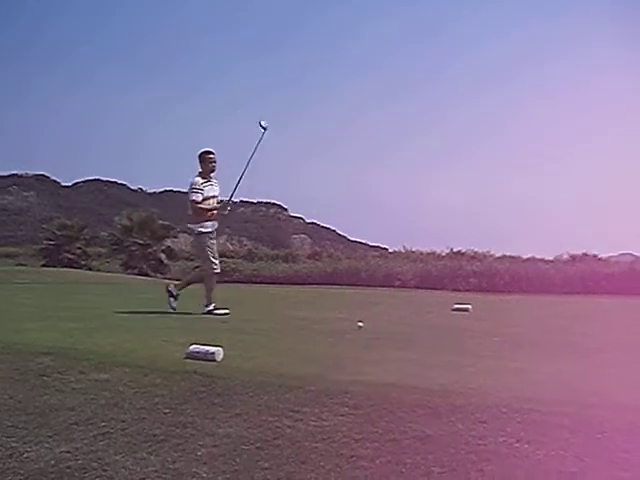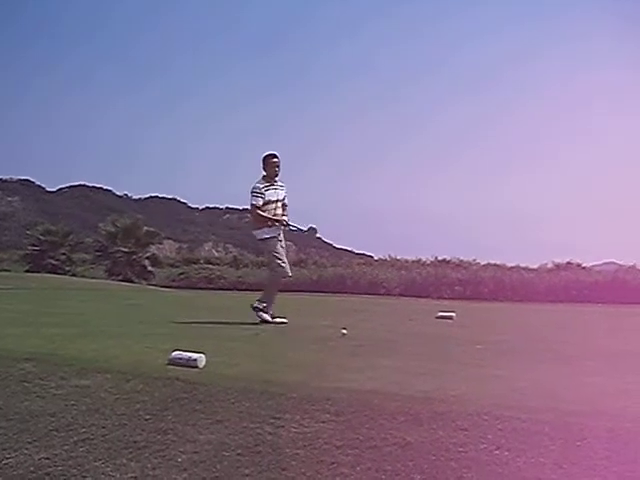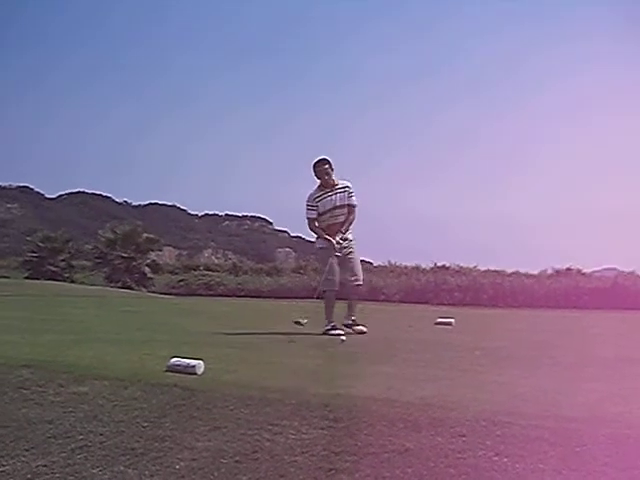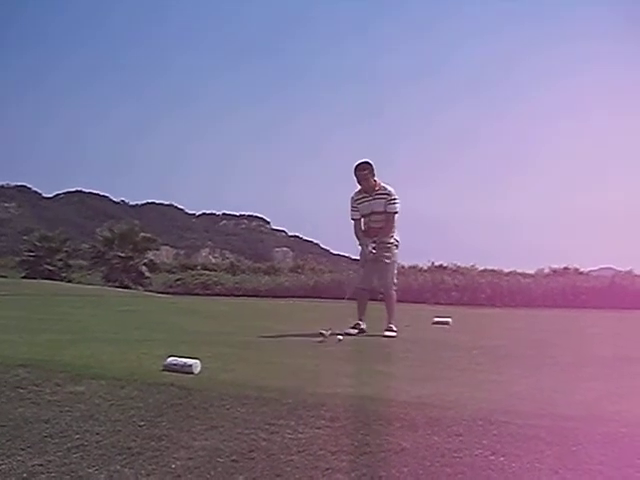
dt=0.7s
person 1, frame 1
left shoulder: (214, 182)
right shoulder: (197, 183)
right elbow: (195, 207)
left wrist: (220, 208)
right wrist: (215, 207)
left hip: (210, 228)
right hip: (201, 229)
left knee: (210, 268)
right knee: (212, 267)
left ankle: (175, 288)
right ankle: (209, 305)
person 1, frame 2
left shoulder: (281, 186)
right shoulder: (259, 187)
right elbow: (254, 212)
left wrist: (283, 218)
right wrist: (275, 219)
left hip: (278, 233)
right hip: (266, 234)
left knee: (276, 273)
right knee: (282, 271)
left ankle: (268, 311)
right ankle: (261, 303)
person 1, frame 3
left shoulder: (346, 188)
right shoulder: (312, 197)
left elbow: (352, 214)
right elbow: (311, 224)
left wrist: (340, 233)
right wrist: (328, 239)
left hip: (345, 240)
right hip: (325, 243)
left knee: (356, 280)
right knee: (330, 284)
left ankle: (350, 318)
right ankle: (329, 323)
person 1, frame 4
left shoulder: (388, 193)
right shoulder: (356, 198)
left elbow: (390, 223)
right elbow: (357, 225)
left wrist: (375, 242)
right wrist: (365, 244)
left hip: (387, 242)
right hip: (367, 243)
left knee: (388, 284)
right knee: (362, 283)
left ankle: (391, 324)
right ankle: (360, 322)
